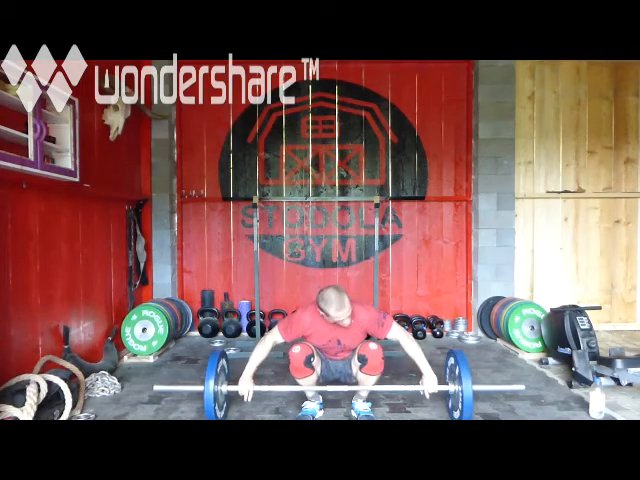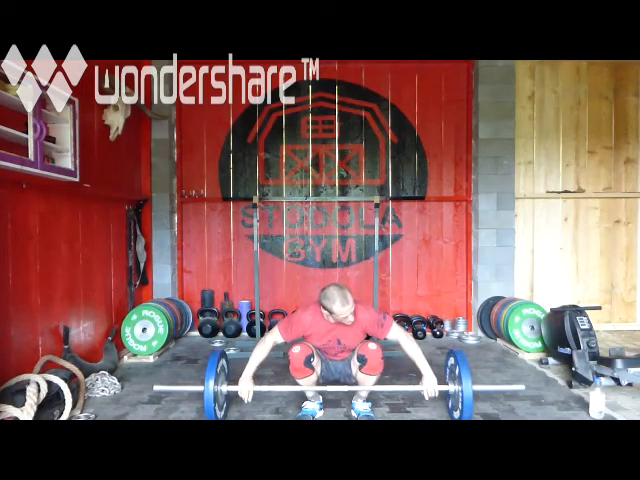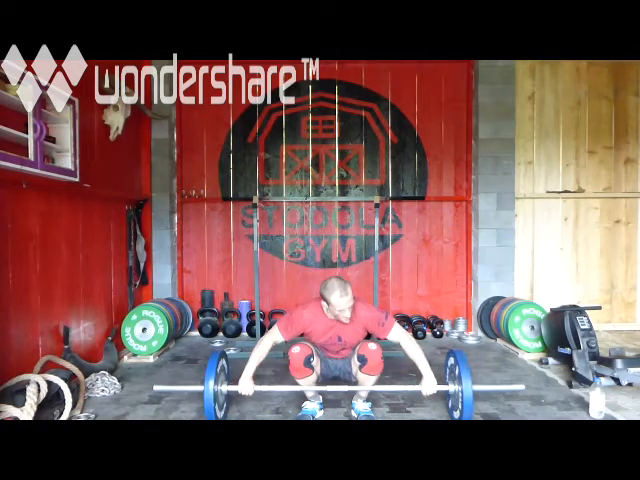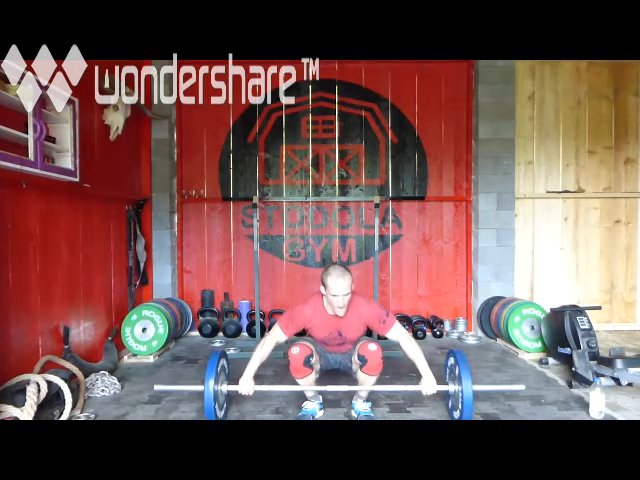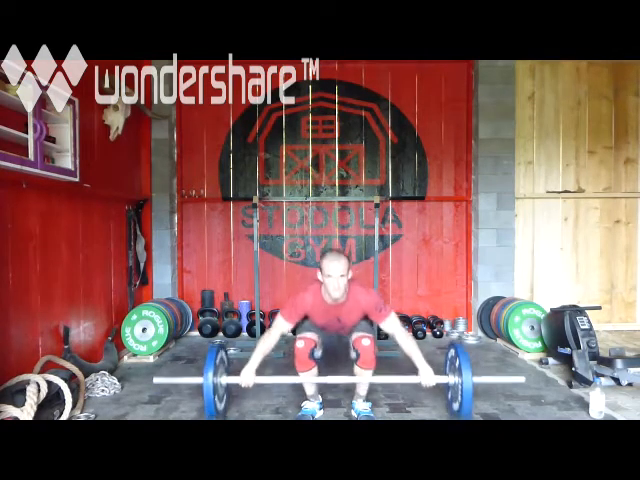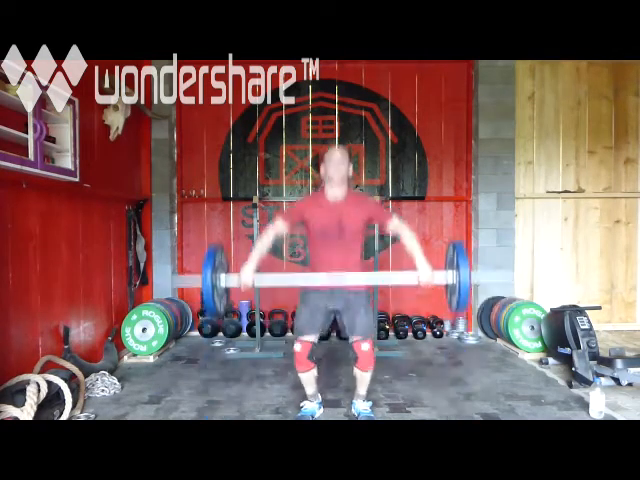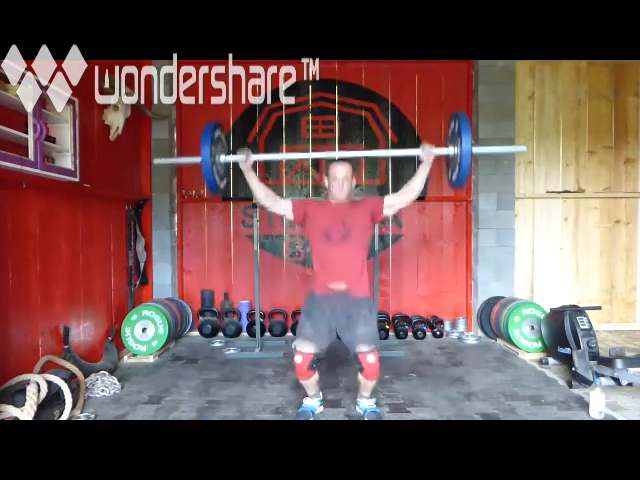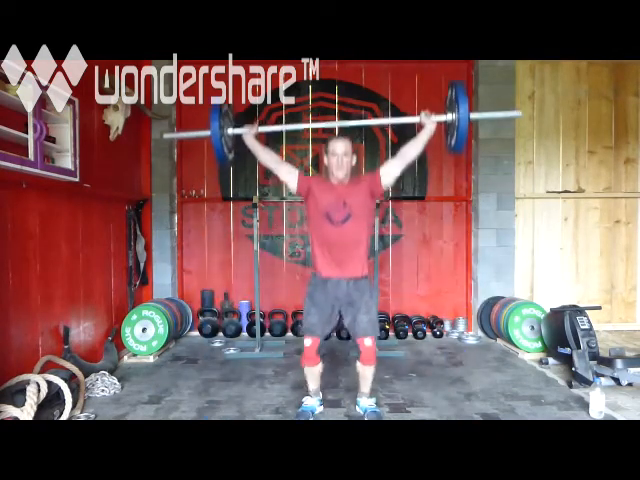
dt=0.4s
person 1, frame 1
left shoulder: (364, 314)
right shoulder: (305, 317)
left elbow: (403, 336)
right elbow: (269, 339)
left wrist: (428, 373)
right wrist: (246, 376)
left hip: (352, 365)
right hip: (320, 365)
left knee: (373, 351)
right knee: (297, 352)
left ankle: (360, 401)
right ankle: (313, 401)
person 1, frame 2
left shoulder: (364, 314)
right shoulder: (305, 317)
left elbow: (403, 336)
right elbow: (269, 339)
left wrist: (427, 374)
right wrist: (246, 377)
left hip: (353, 366)
right hip: (319, 366)
left knee: (373, 351)
right knee: (298, 352)
left ankle: (360, 401)
right ankle: (313, 401)
person 1, frame 3
left shoulder: (365, 312)
right shoulder: (305, 314)
left elbow: (404, 337)
right elbow: (268, 339)
left wrist: (427, 375)
right wrist: (247, 376)
left hip: (352, 361)
right hip: (321, 361)
left knee: (372, 351)
right knee: (297, 353)
left ankle: (360, 401)
right ankle: (312, 401)
person 1, frame 4
left shoulder: (366, 308)
right shoulder: (306, 310)
left elbow: (404, 337)
right elbow: (271, 339)
left wrist: (426, 375)
right wrist: (248, 375)
left hip: (352, 354)
right hip: (320, 353)
left knee: (373, 352)
right knee: (297, 354)
left ankle: (360, 401)
right ankle: (313, 401)
person 1, frame 5
left shoulder: (364, 296)
right shoulder: (307, 297)
left elbow: (397, 330)
right elbow: (275, 331)
left wrist: (423, 366)
right wrist: (251, 367)
left hip: (355, 322)
right hip: (318, 323)
left knee: (365, 347)
right knee: (303, 346)
left ankle: (360, 402)
right ankle: (312, 402)
person 1, frame 6
left shoulder: (365, 204)
right shoulder: (307, 205)
left elbow: (400, 229)
right elbow: (274, 230)
left wrist: (422, 264)
right wrist: (250, 265)
left hip: (353, 287)
right hip: (316, 287)
left knee: (364, 349)
right knee: (302, 348)
left ankle: (361, 403)
right ankle: (312, 402)
person 1, frame 7
left shoulder: (366, 210)
right shoulder: (311, 210)
left elbow: (406, 196)
right elbow: (271, 201)
left wrist: (426, 163)
right wrist: (247, 169)
left hip: (357, 300)
right hip: (321, 299)
left knee: (370, 364)
right knee: (302, 361)
left ankle: (365, 400)
right ankle: (313, 399)
person 1, frame 8
left shoulder: (368, 186)
right shoulder: (311, 187)
left elbow: (402, 158)
right elbow: (275, 163)
left wrist: (428, 128)
right wrist: (250, 139)
left hip: (358, 282)
right hip: (322, 281)
left knee: (367, 344)
right knee: (310, 343)
left ankle: (365, 399)
right ankle: (313, 399)
